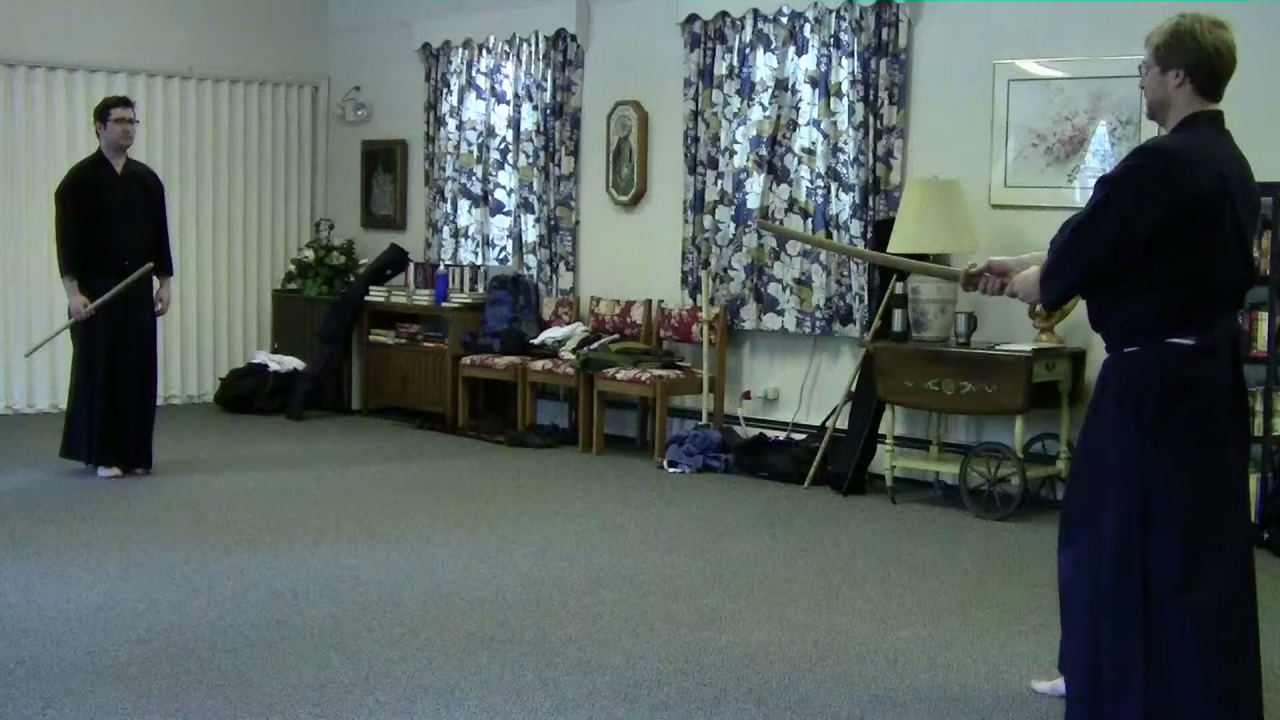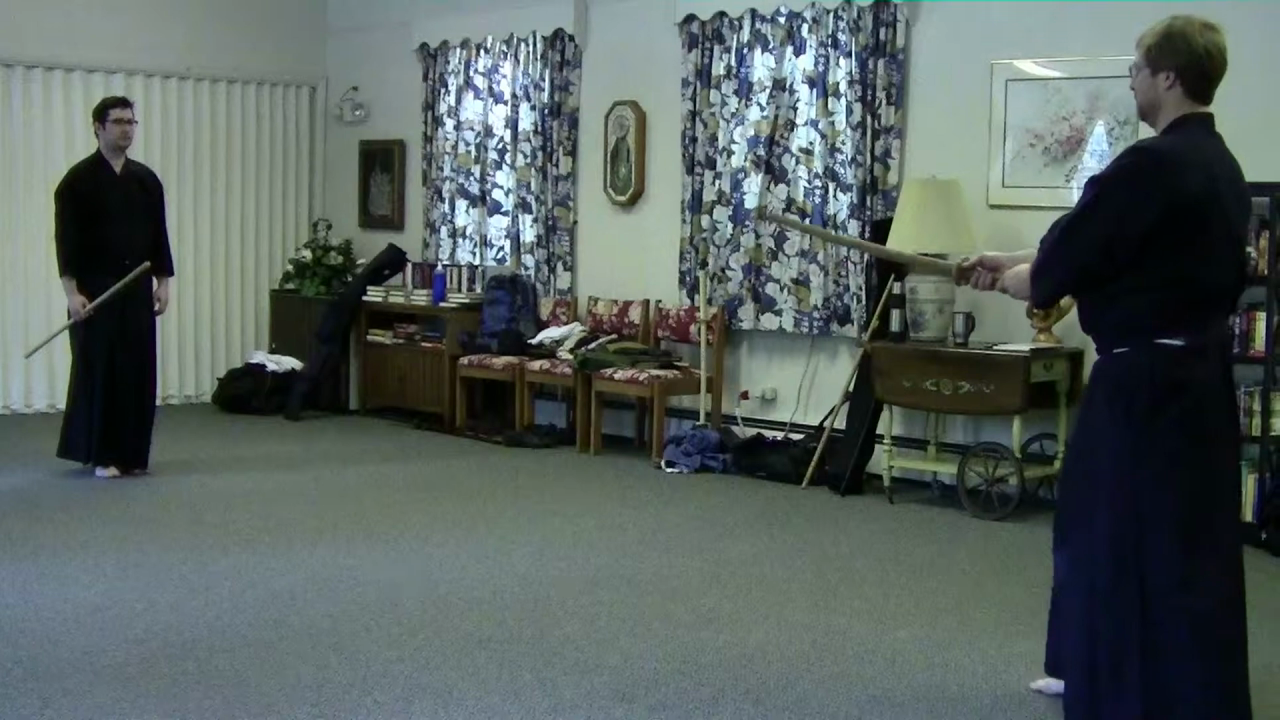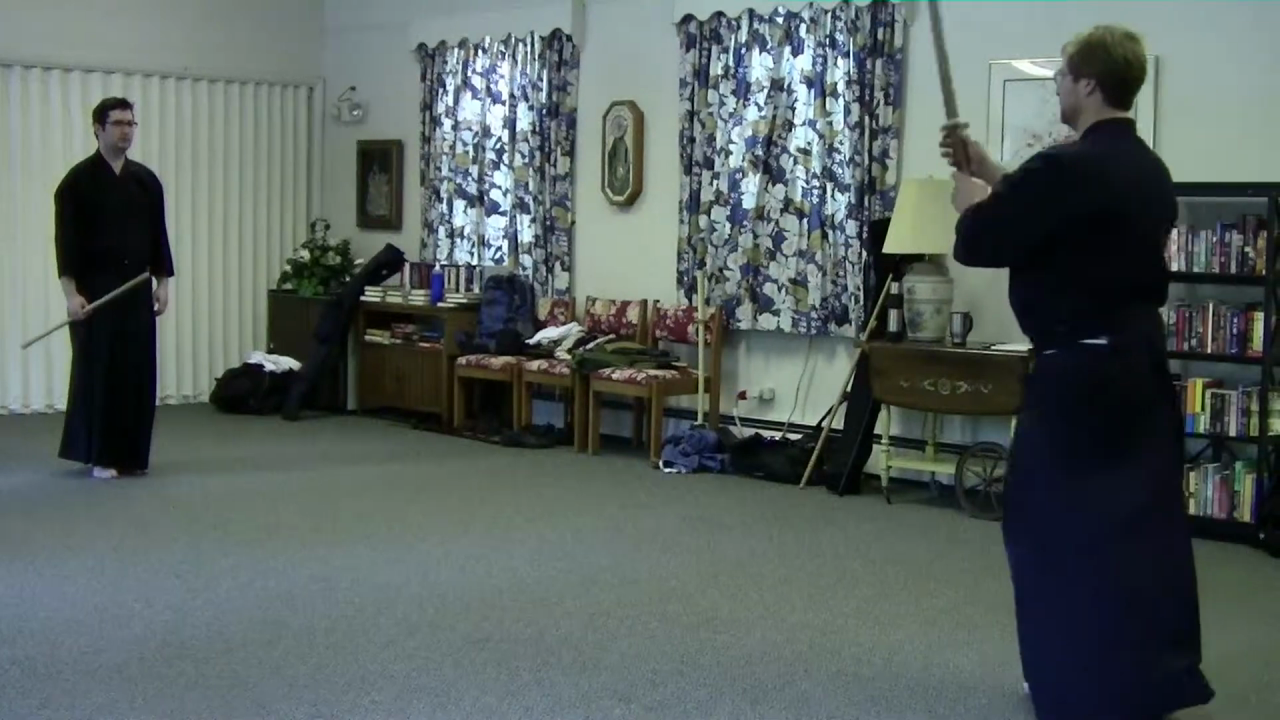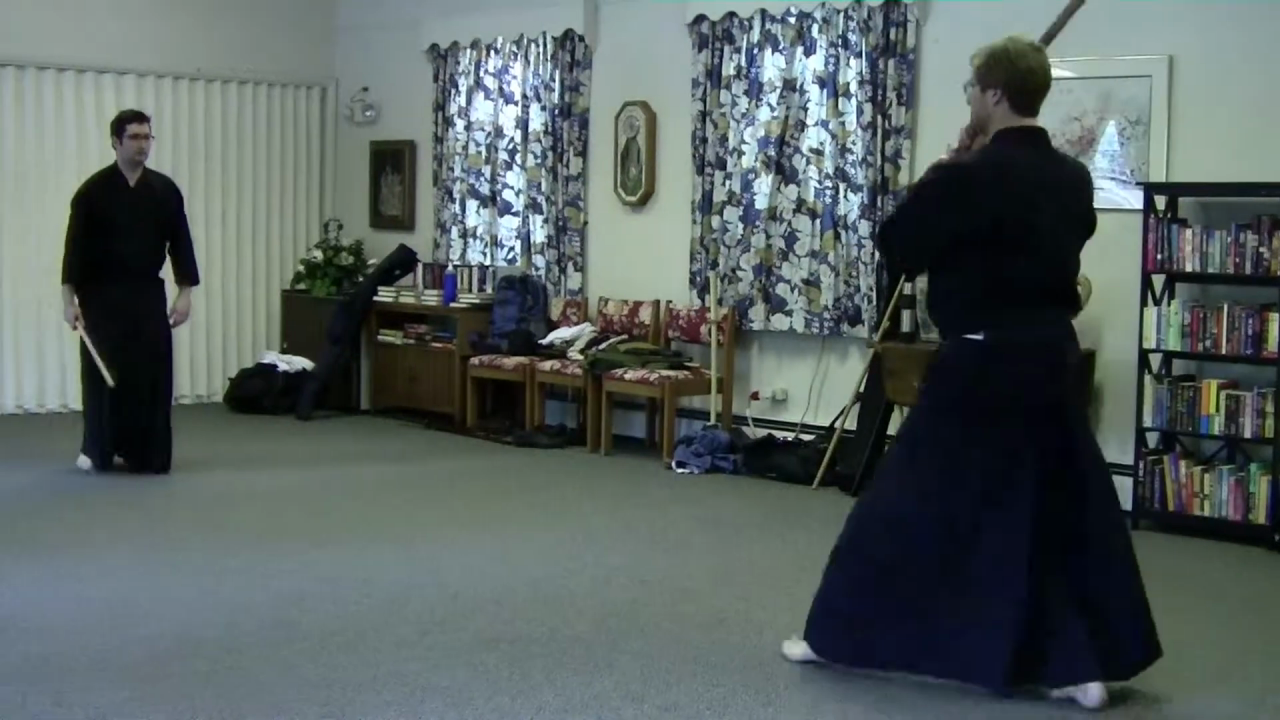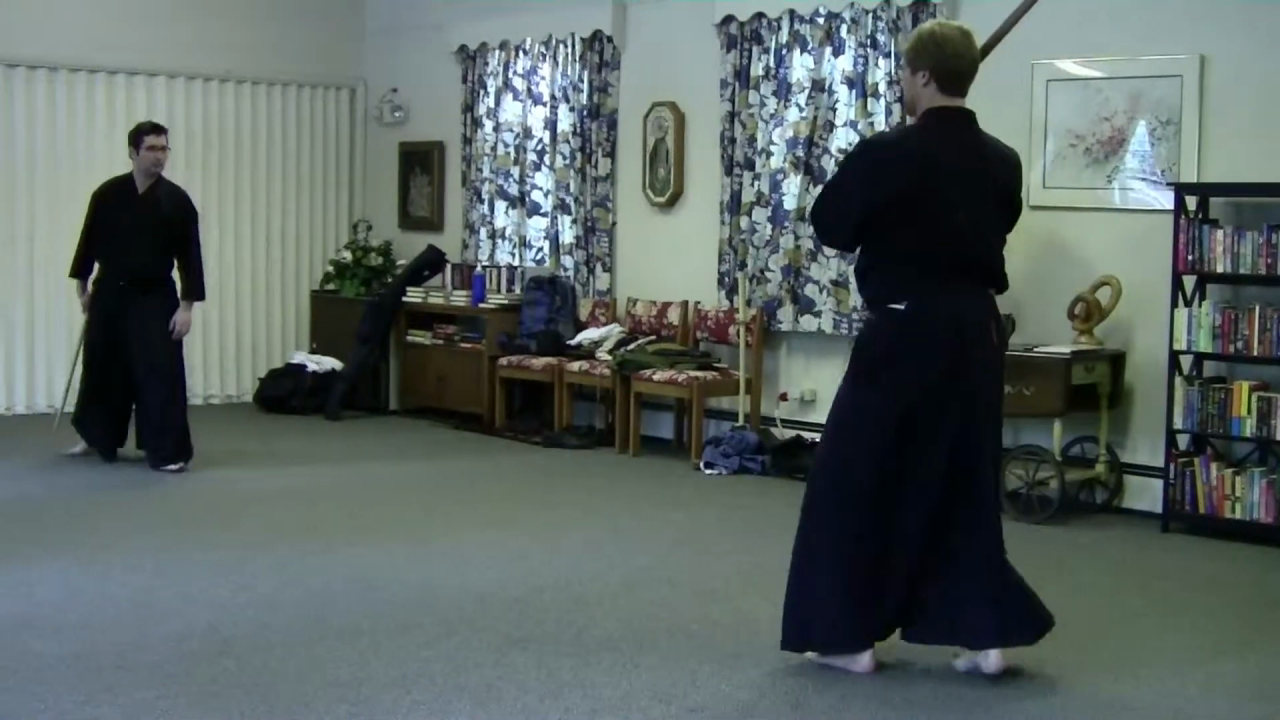
dt=0.4s
person 1, frame 1
left shoulder: (1164, 163)
right shoulder: (1227, 163)
left elbow: (1090, 248)
right elbow: (1111, 241)
left wrist: (1035, 280)
right wrist: (1025, 263)
left hip: (1158, 375)
right hip: (1200, 368)
left knee: (1142, 536)
person 1, frame 2
left shoulder: (1155, 165)
right shoulder: (1217, 165)
left elbow: (1079, 249)
right elbow: (1096, 239)
left wrist: (1025, 277)
right wrist: (1016, 259)
left hip: (1150, 375)
right hip: (1190, 369)
left knee: (1143, 539)
right knee: (1142, 531)
person 1, frame 3
left shoulder: (1069, 166)
right shoulder: (1146, 170)
left elbow: (982, 240)
left wrist: (970, 199)
right wrist: (990, 172)
left hip: (1083, 366)
right hip: (1133, 361)
left knee: (1067, 524)
right knee: (1128, 522)
person 1, frame 4
left shoulder: (968, 178)
right shoulder: (1072, 179)
left elbow: (896, 248)
left wrist: (928, 194)
left hip: (982, 360)
right hip: (1048, 356)
left knee: (908, 495)
right knee: (1063, 507)
left ankle: (840, 638)
right ankle: (1085, 665)
person 1, frame 5
left shoulder: (885, 155)
right shoulder: (1003, 162)
left elbow: (831, 225)
left hip: (905, 331)
right hip: (975, 331)
left knee: (856, 479)
right knee: (965, 483)
left ankle: (845, 635)
right ankle: (989, 633)
person 2, frame 1
left shoulder: (147, 178)
right shoulder: (80, 179)
left elbow: (159, 235)
right elbow: (67, 239)
left wrist: (164, 283)
right wrist: (73, 292)
left hip: (138, 289)
right hip: (95, 290)
left knee: (138, 370)
right knee: (98, 369)
left ankle: (132, 452)
right ankle: (102, 453)
person 2, frame 2
left shoulder: (146, 179)
right shoulder: (79, 179)
left elbow: (158, 234)
right elbow: (67, 239)
left wrist: (163, 282)
right wrist: (72, 291)
left hip: (136, 289)
right hip: (95, 289)
left knee: (137, 370)
right knee: (97, 370)
left ankle: (130, 452)
right ankle: (100, 453)
person 2, frame 3
left shoulder: (145, 179)
right shoulder: (79, 179)
left elbow: (158, 235)
right elbow: (66, 240)
left wrist: (162, 282)
right wrist: (71, 292)
left hip: (136, 289)
right hip: (94, 290)
left knee: (138, 371)
right knee: (97, 371)
left ankle: (130, 454)
right ankle: (100, 455)
person 2, frame 4
left shoulder: (165, 189)
right shoulder: (94, 190)
left elbow: (180, 243)
right elbow: (76, 246)
left wrist: (185, 293)
right wrist: (70, 299)
left hip: (148, 294)
right hip: (102, 295)
left knee: (152, 374)
right knee: (102, 373)
left ankle: (144, 454)
right ankle: (96, 449)
person 2, frame 5
left shoulder: (177, 200)
right shoulder: (108, 194)
left elbow: (189, 256)
right elbow: (88, 242)
left wrist: (187, 306)
right wrist: (82, 286)
left hip: (154, 300)
right hip: (109, 296)
left knee: (162, 372)
right knee: (101, 367)
left ankle: (166, 451)
right ankle: (96, 436)
